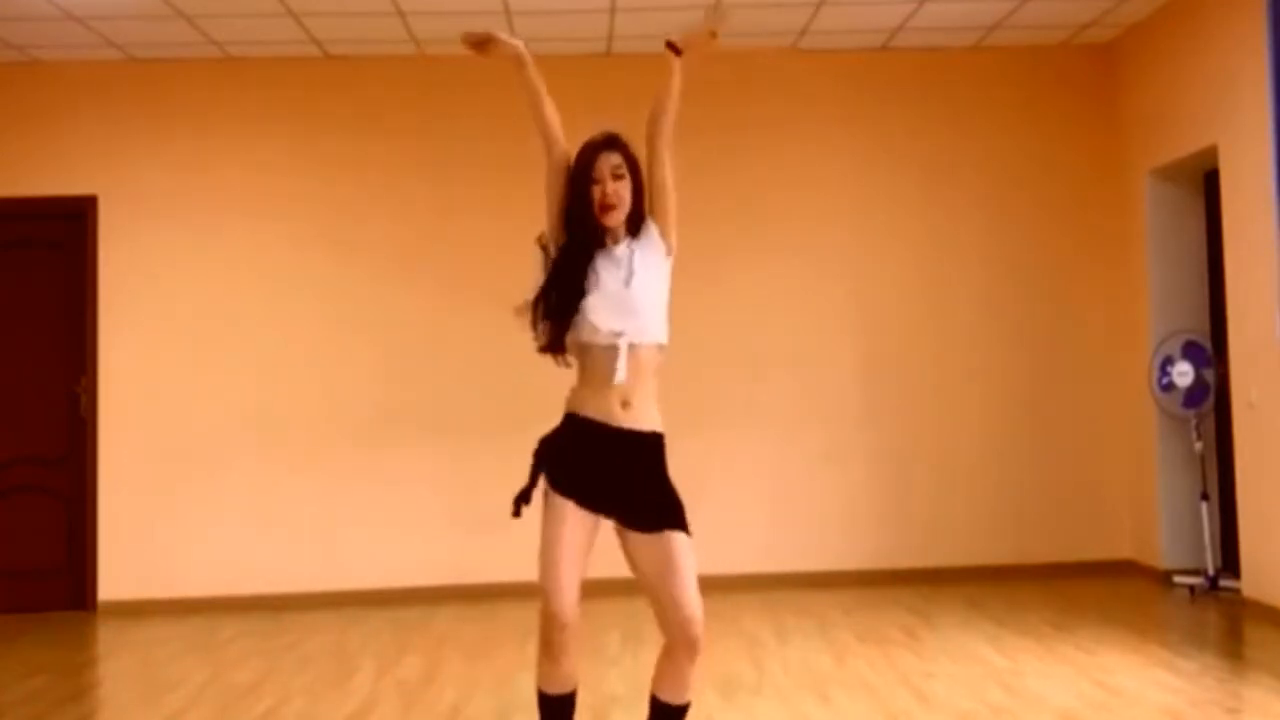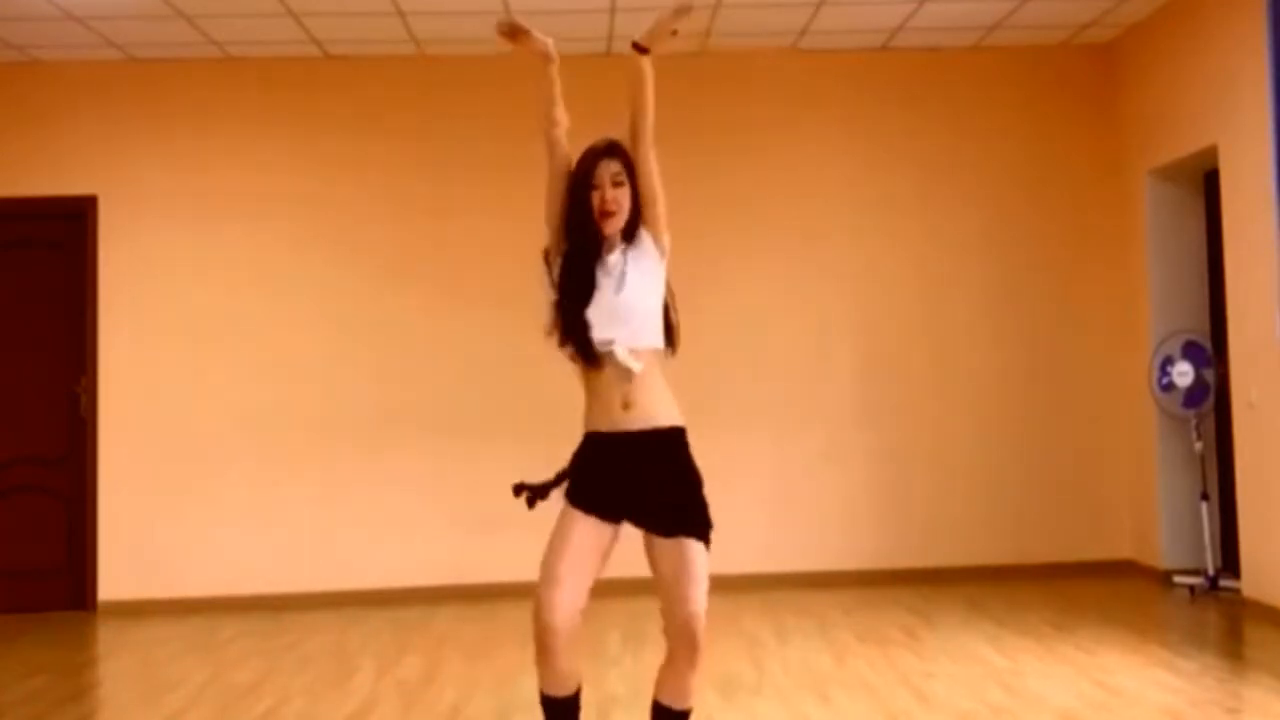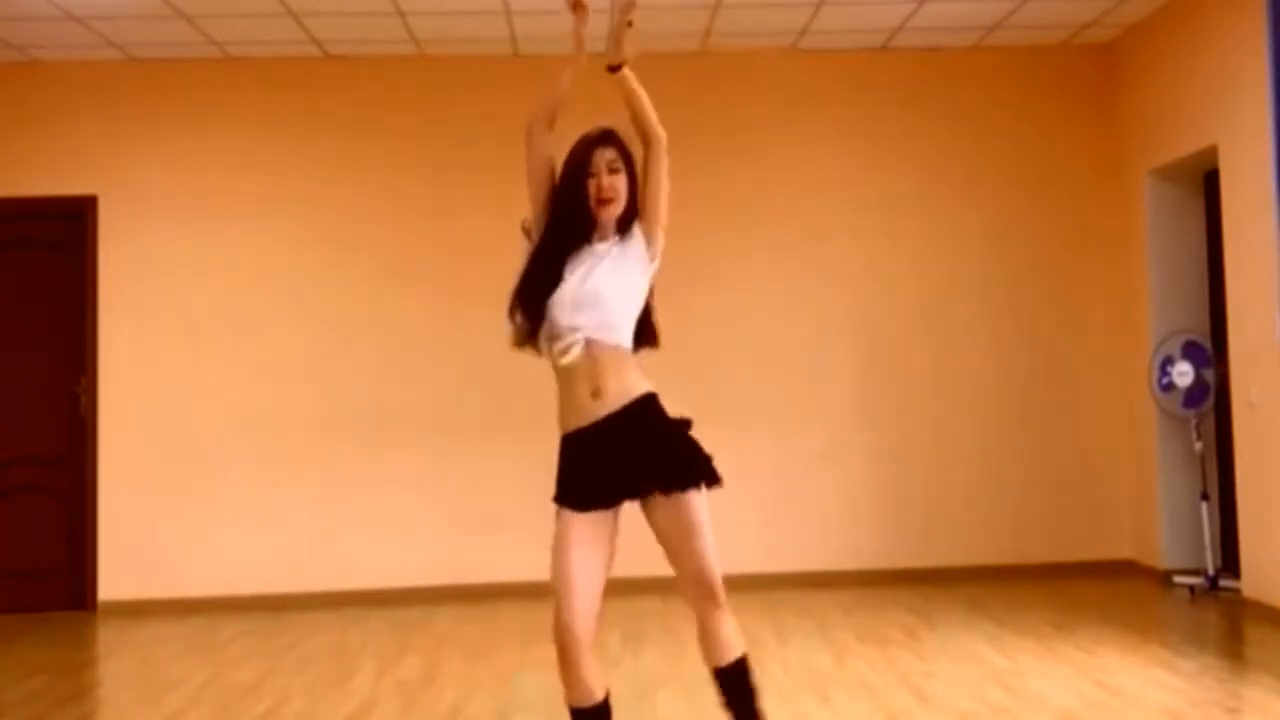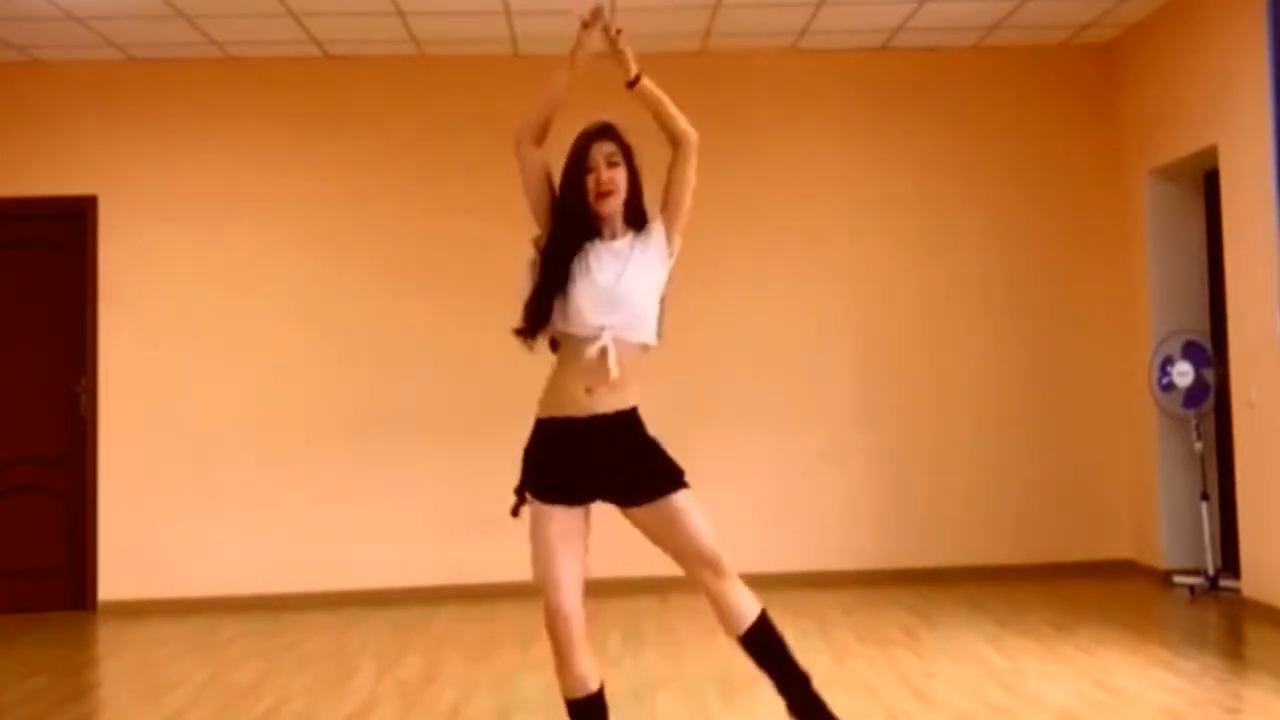
dt=0.2s
person 1, frame 1
left shoulder: (656, 247)
right shoulder: (568, 254)
left elbow: (661, 143)
right elbow: (555, 152)
right wrist: (523, 63)
left hip: (643, 460)
right hip: (578, 450)
left knee: (687, 632)
right knee: (558, 621)
person 1, frame 2
left shoulder: (649, 252)
right shoulder: (568, 260)
left elbow: (644, 143)
right elbow: (556, 153)
right wrist: (545, 64)
left hip: (662, 456)
right hip: (599, 463)
left knee: (689, 635)
right knee: (551, 628)
person 1, frame 3
left shoulder: (640, 246)
right shoulder: (556, 245)
left elbow: (656, 142)
right elbow: (537, 134)
left wrist: (618, 65)
left hip: (644, 431)
right hip: (583, 452)
left knee: (708, 591)
right knee: (570, 632)
person 1, frame 4
left shoulder: (658, 239)
right shoulder: (562, 242)
left elbow: (684, 142)
right elbow: (526, 143)
left wrist: (633, 75)
right wrist: (574, 60)
left hip: (624, 438)
right hip: (559, 446)
left knee: (712, 568)
right knee: (562, 619)
